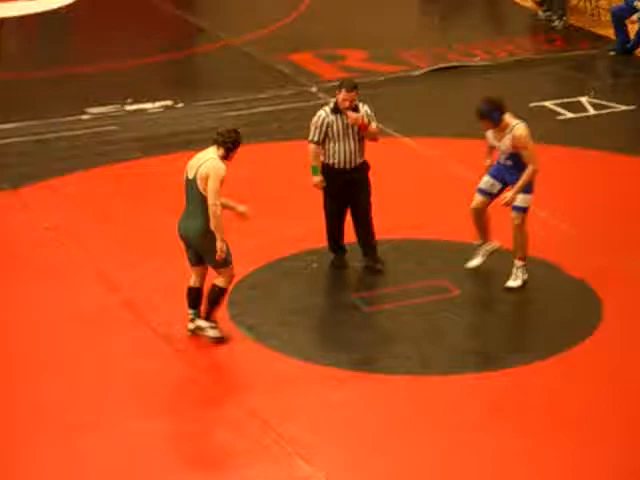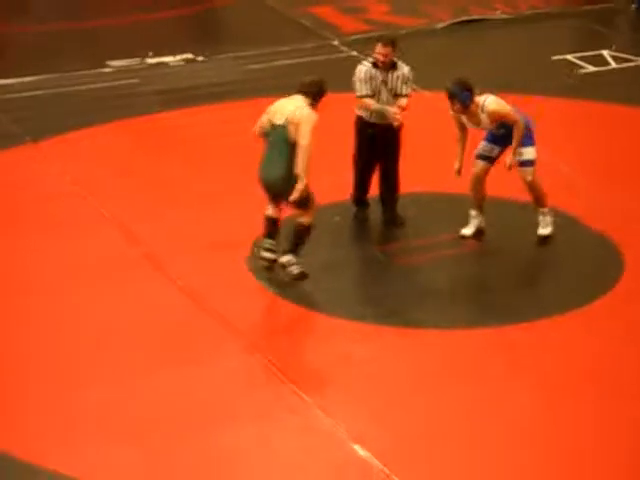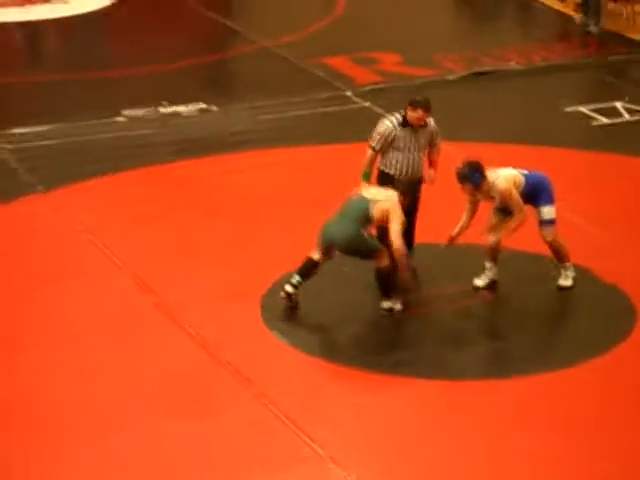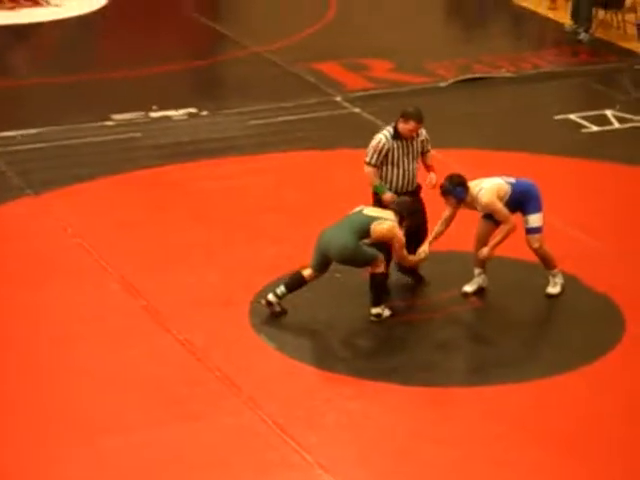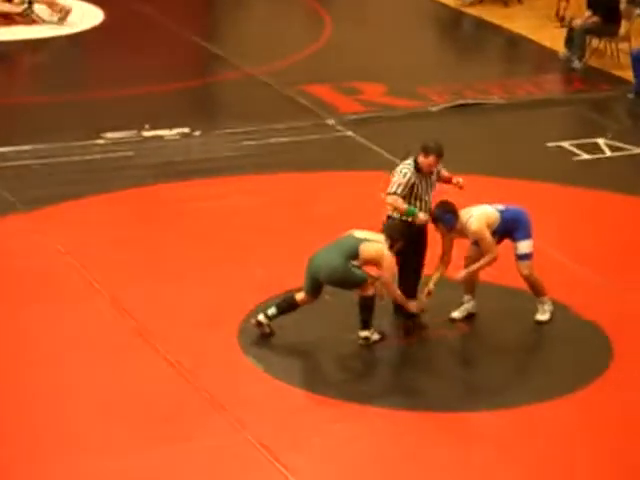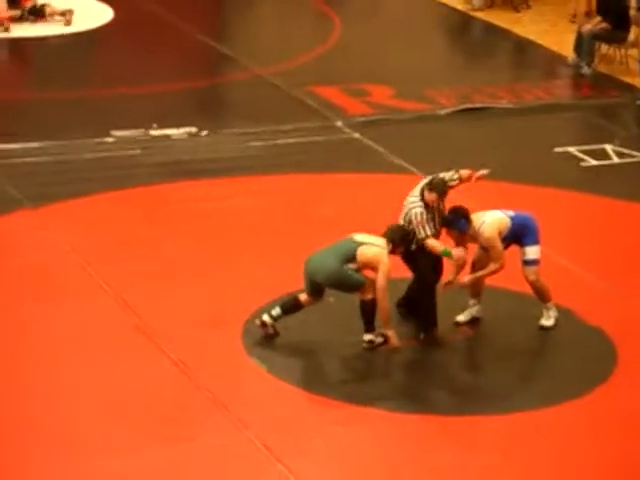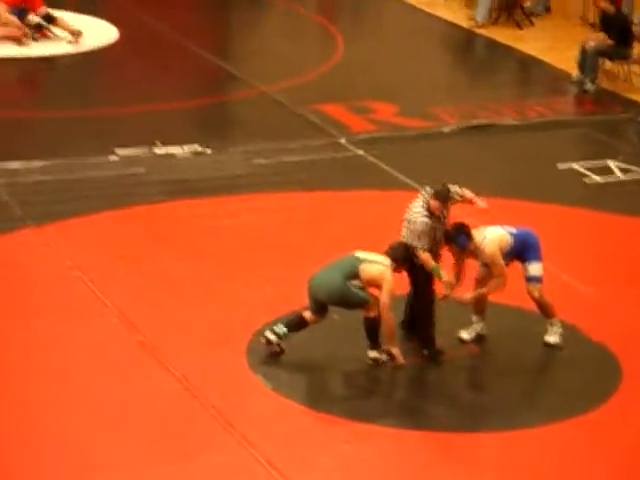
dt=0.5s
person 1, frame 1
left shoulder: (364, 110)
right shoulder: (324, 116)
left elbow: (375, 137)
right elbow: (314, 145)
left wrist: (361, 124)
right wrist: (316, 172)
left hip: (358, 170)
right hip: (333, 172)
left knee: (363, 213)
right knee: (334, 215)
left ankle: (371, 255)
right ankle: (338, 253)
person 1, frame 2
left shoulder: (403, 70)
right shoulder: (364, 69)
left elbow: (405, 97)
right elbow: (363, 100)
left wrist: (400, 111)
right wrist: (385, 109)
left hip: (390, 127)
right hip: (367, 126)
left knee: (390, 169)
right knee: (364, 168)
left ankle: (390, 210)
right ankle: (360, 205)
person 1, frame 3
left shoulder: (429, 125)
right shoulder: (389, 125)
left elbow: (434, 145)
right elbow: (372, 151)
left wrist: (432, 168)
right wrist: (366, 179)
left hip: (413, 182)
right hip: (389, 181)
left knee: (409, 225)
person 1, frame 4
left shoulder: (421, 135)
right shoulder: (383, 139)
left elbow: (426, 152)
right elbow: (369, 167)
left wrist: (431, 171)
right wrist: (381, 191)
left hip: (411, 192)
right hip: (388, 195)
left knee: (420, 230)
left ankle: (409, 266)
person 1, frame 5
left shoulder: (431, 166)
right shoulder: (406, 172)
left elbow: (440, 174)
right elbow: (390, 198)
left wrist: (452, 179)
right wrist: (414, 213)
left hip: (417, 224)
right hip: (402, 225)
left knee: (416, 266)
right knee: (408, 268)
right ankle: (406, 314)
person 1, frame 6
left shoulder: (435, 182)
right shoulder: (417, 210)
left elbow: (457, 174)
right elbow: (428, 241)
left wrist: (474, 174)
right wrist: (449, 253)
left hip: (426, 239)
right hip: (412, 244)
left knee: (434, 272)
right knee: (428, 279)
left ankle: (406, 304)
right ankle: (426, 328)
person 1, frame 7
left shoulder: (443, 193)
right shoulder: (421, 219)
left elbow: (461, 191)
right elbow: (422, 251)
left wrist: (475, 200)
right wrist: (439, 272)
left hip: (431, 251)
right hip: (416, 256)
left knee: (420, 291)
right knee: (425, 295)
left ankle: (410, 324)
right ankle: (427, 343)
person 2, frame 1
left shoulder: (197, 158)
right shoulder: (217, 166)
right elbow: (213, 205)
left wrist: (233, 206)
right wrist: (220, 239)
left hip: (185, 226)
right hip: (202, 229)
left knee: (198, 273)
right knee: (226, 274)
left ankle: (193, 320)
right ankle: (205, 320)
person 2, frame 2
left shoulder: (277, 104)
right shoulder: (307, 113)
left elbow: (258, 131)
right elbow: (303, 147)
right wrist: (302, 181)
left hip: (265, 170)
right hip: (284, 174)
left knee: (275, 205)
right knee: (306, 211)
left ankle: (268, 250)
right ankle: (289, 257)
person 2, frame 3
left shoulder: (367, 188)
right shoulder: (395, 209)
right elbow: (397, 245)
right wrist: (403, 271)
left hip: (329, 229)
right hip: (347, 237)
left knee: (320, 254)
right knee: (382, 256)
left ankle: (291, 288)
right ankle: (388, 302)
person 2, frame 4
left shoulder: (365, 208)
right shoulder: (395, 231)
right elbow: (405, 261)
right wrist: (420, 256)
left hip: (325, 237)
right hip: (343, 246)
left knee: (314, 271)
right knee: (378, 262)
left ankle: (273, 297)
right ankle: (377, 309)
person 2, frame 5
left shoulder: (359, 232)
right shoulder: (385, 255)
right elbow: (392, 291)
right wrist: (408, 304)
left hip: (315, 260)
right hip: (332, 267)
left knee: (308, 295)
right knee: (368, 286)
left ankle: (264, 318)
right ankle: (366, 333)
person 2, frame 6
left shoulder: (363, 236)
right shoulder: (383, 260)
right elbow: (382, 297)
right wrist: (389, 329)
left hip: (313, 261)
right hip: (330, 269)
left knee: (311, 296)
right knee: (368, 289)
left ankle: (268, 318)
right ankle: (370, 336)
person 2, frame 7
left shoulder: (367, 255)
right shoulder: (386, 277)
right elbow: (386, 314)
right wrist: (393, 346)
left hip: (316, 279)
right hip: (333, 286)
left knee: (316, 314)
right knee: (373, 306)
left ankle: (273, 335)
right ankle: (375, 353)
person 3, frame 1
left shoulder: (519, 133)
right shoulder: (491, 126)
left elbow: (533, 167)
left wrist: (514, 192)
right wrist: (489, 157)
left hip: (522, 173)
right hip: (500, 167)
left knee: (517, 222)
right knee: (476, 207)
left ankle: (520, 269)
right ankle: (486, 244)
person 3, frame 2
left shoulder: (491, 108)
right shoulder: (457, 113)
left elbow: (519, 122)
right elbow: (462, 134)
left wrist: (512, 153)
right wrist: (459, 160)
left hip: (519, 130)
right hip: (496, 133)
left knee: (528, 178)
right knee: (477, 173)
left ankle: (545, 216)
right ankle: (476, 219)
person 3, frame 3
left shoulder: (501, 187)
right shoulder: (475, 189)
left elbow: (520, 215)
right elbow: (469, 213)
left wrist: (498, 236)
right wrist: (455, 234)
left hip: (539, 188)
right hip: (519, 190)
left knee: (548, 237)
right knee: (493, 228)
left ankle: (567, 270)
right ankle: (491, 270)
person 3, frame 4
left shoulder: (485, 199)
right shoulder: (460, 198)
left elbow: (510, 224)
right elbow: (444, 223)
left wrist: (490, 248)
right wrist: (428, 242)
left hip: (527, 195)
right hip: (506, 198)
left knee: (535, 245)
right knee: (480, 237)
left ankle: (556, 278)
right ankle: (479, 278)
person 3, frame 5
left shoulder: (474, 226)
right shoulder: (451, 227)
left elbow: (493, 254)
right elbow: (444, 260)
left wrist: (468, 272)
right wrist: (432, 282)
left hip: (517, 221)
right hip: (496, 224)
left knee: (525, 272)
right knee: (469, 261)
left ankle: (545, 305)
right ankle: (469, 303)
person 3, frame 6
left shoulder: (486, 232)
right shoulder: (463, 230)
left elbow: (499, 264)
left wrist: (472, 278)
right wrist: (453, 277)
left hip: (525, 228)
right hip: (505, 228)
left knee: (531, 277)
right knee: (476, 266)
left ankle: (550, 310)
right ankle: (474, 308)
person 3, frame 7
left shoulder: (487, 249)
right shoulder: (464, 245)
left elbow: (501, 280)
right elbow: (458, 274)
left wrist: (473, 295)
right wrist: (449, 291)
left hip: (527, 244)
right hip: (506, 242)
left knee: (535, 293)
right knee: (480, 282)
left ankle: (554, 326)
right ankle: (478, 324)
